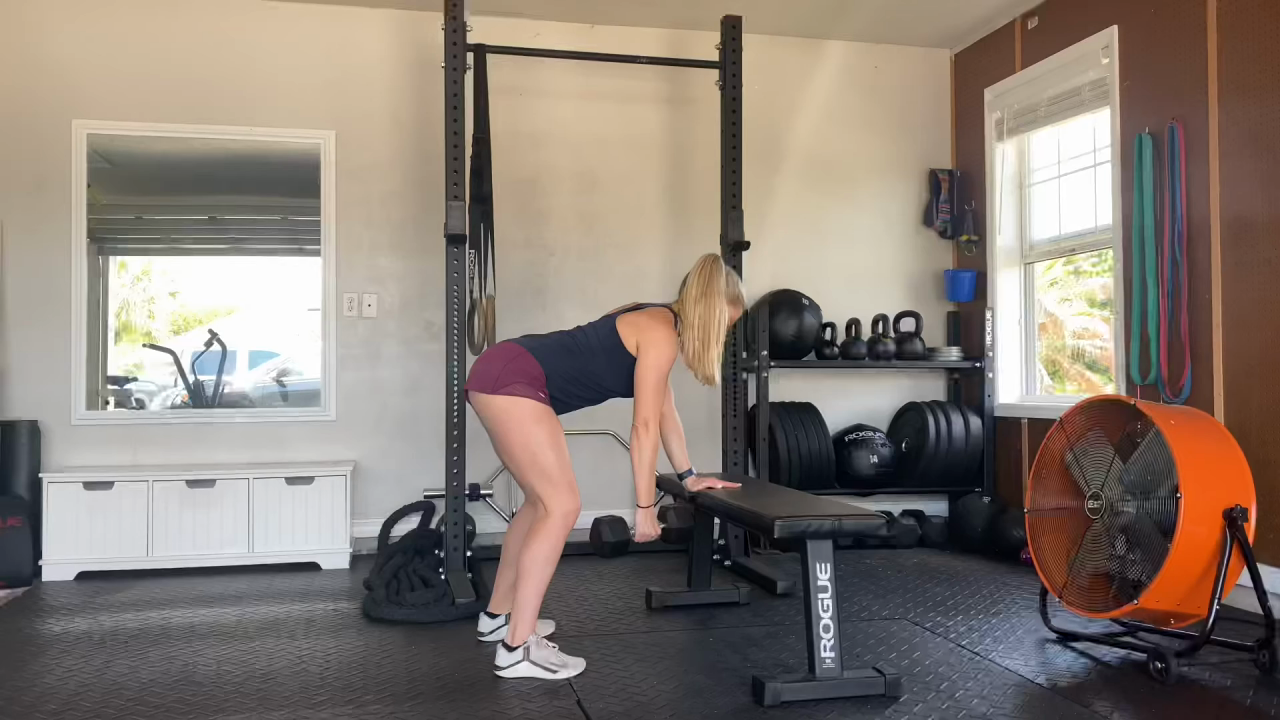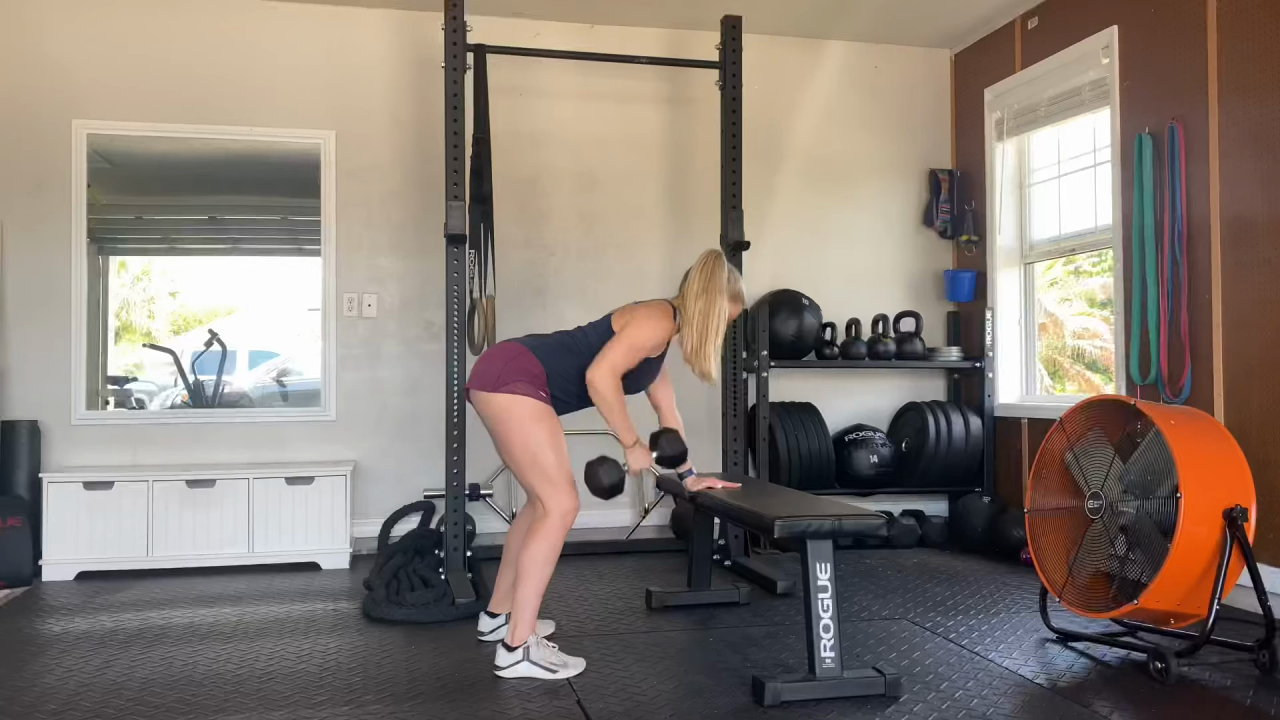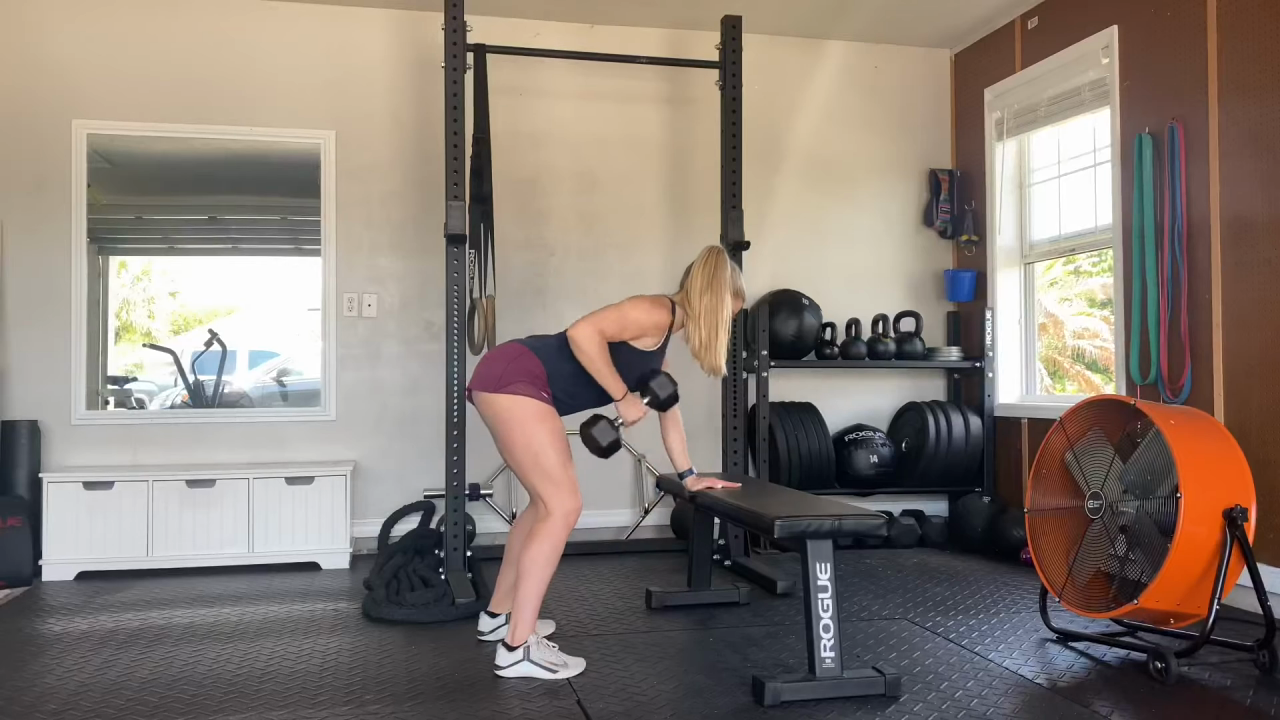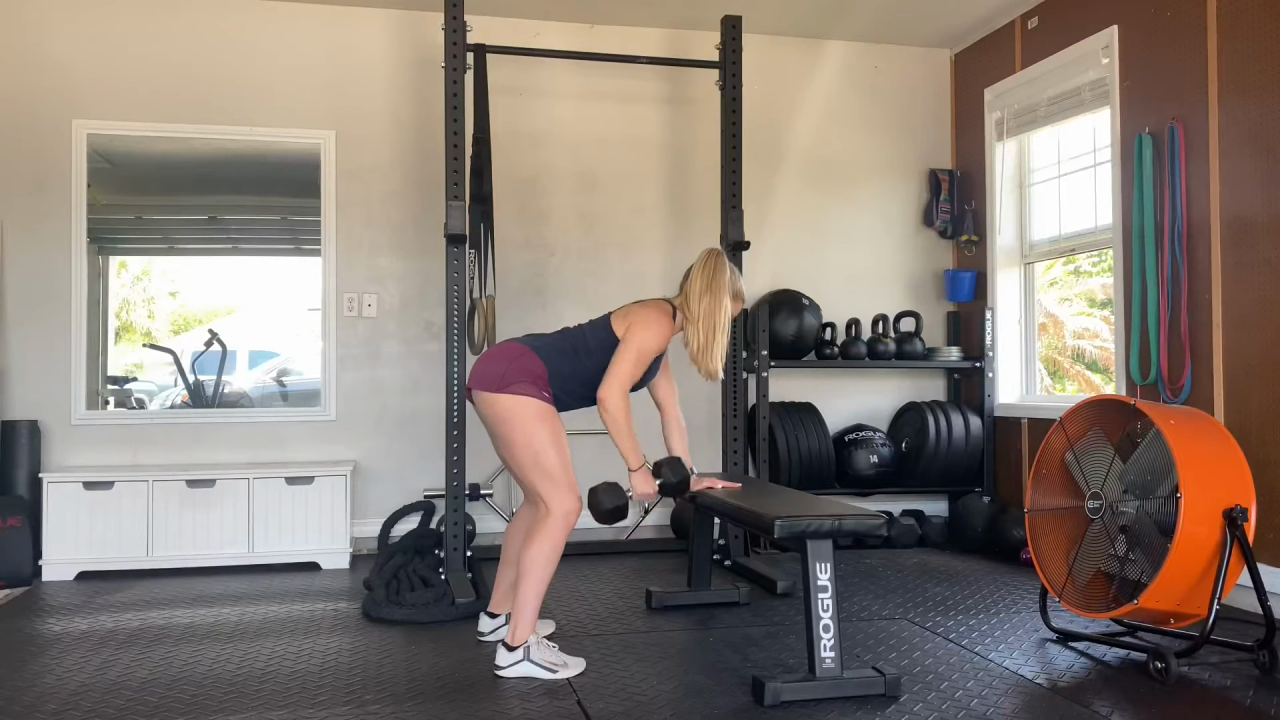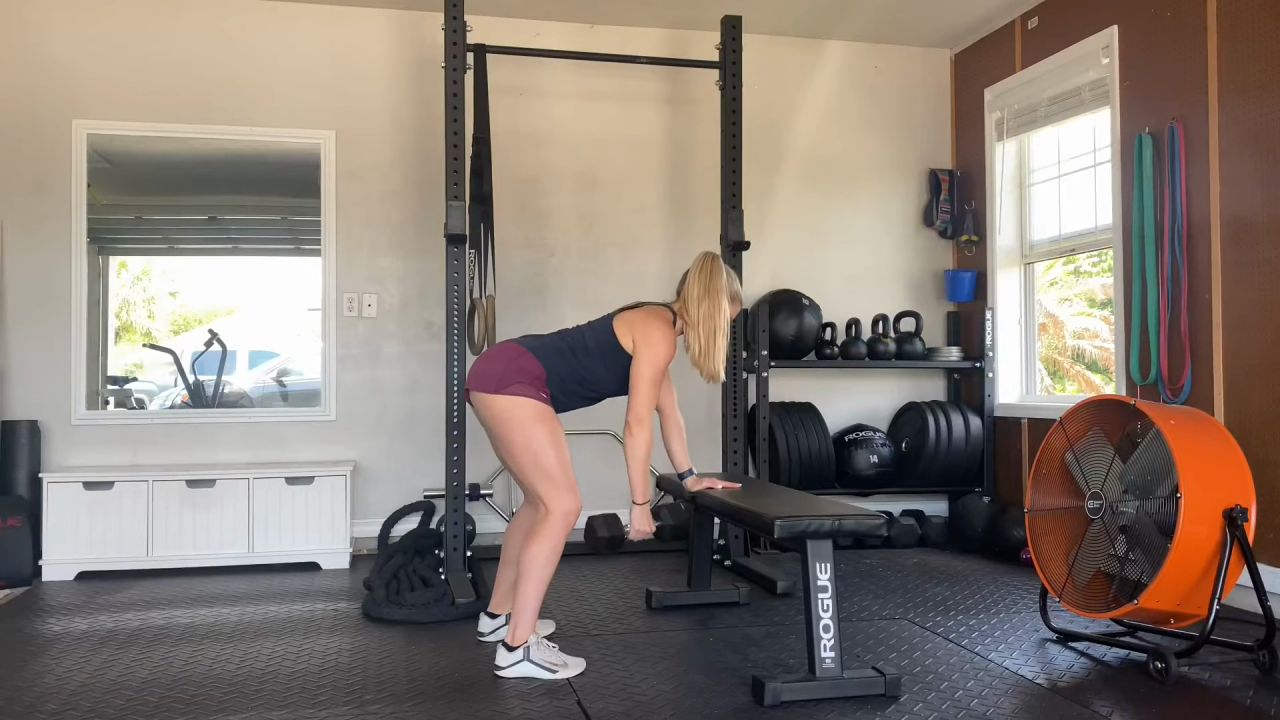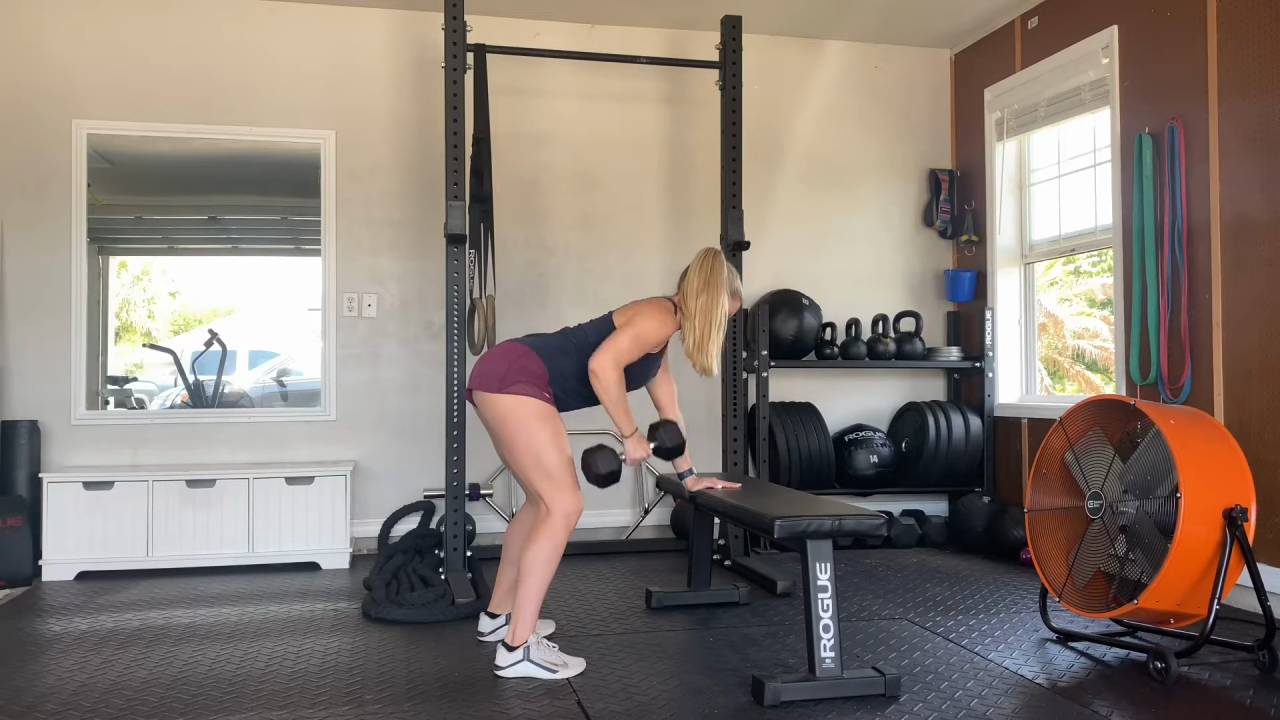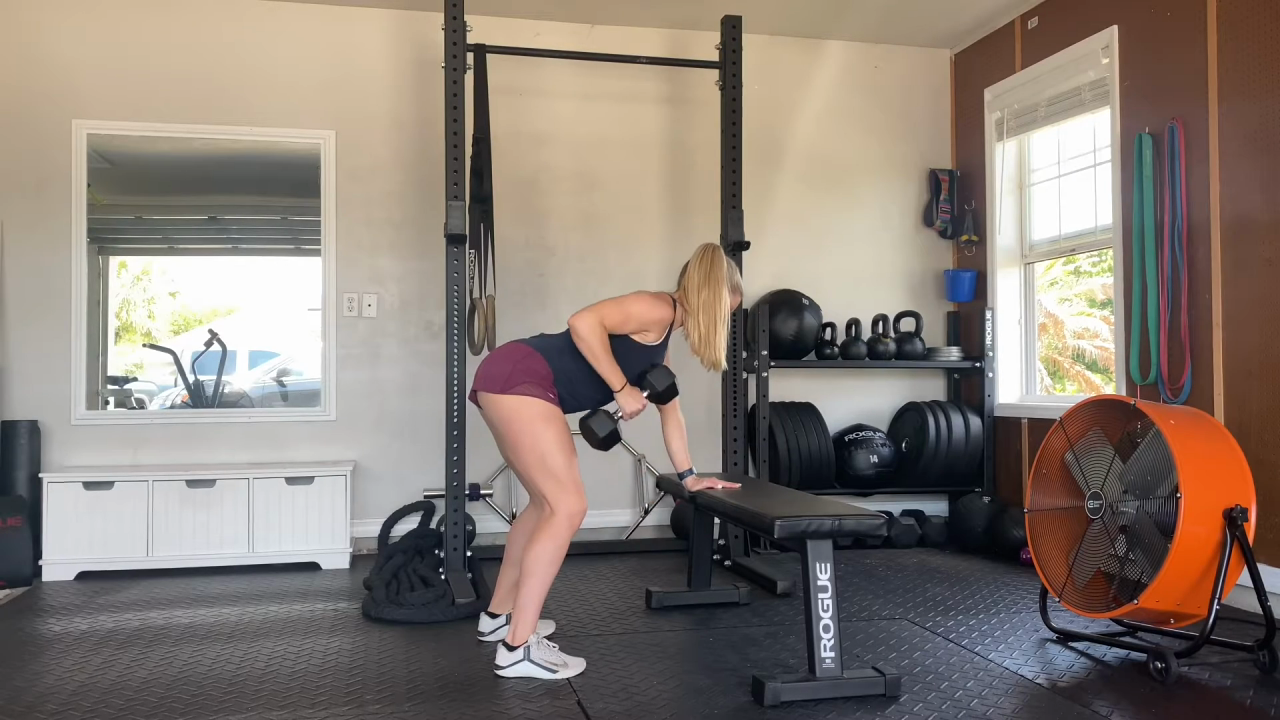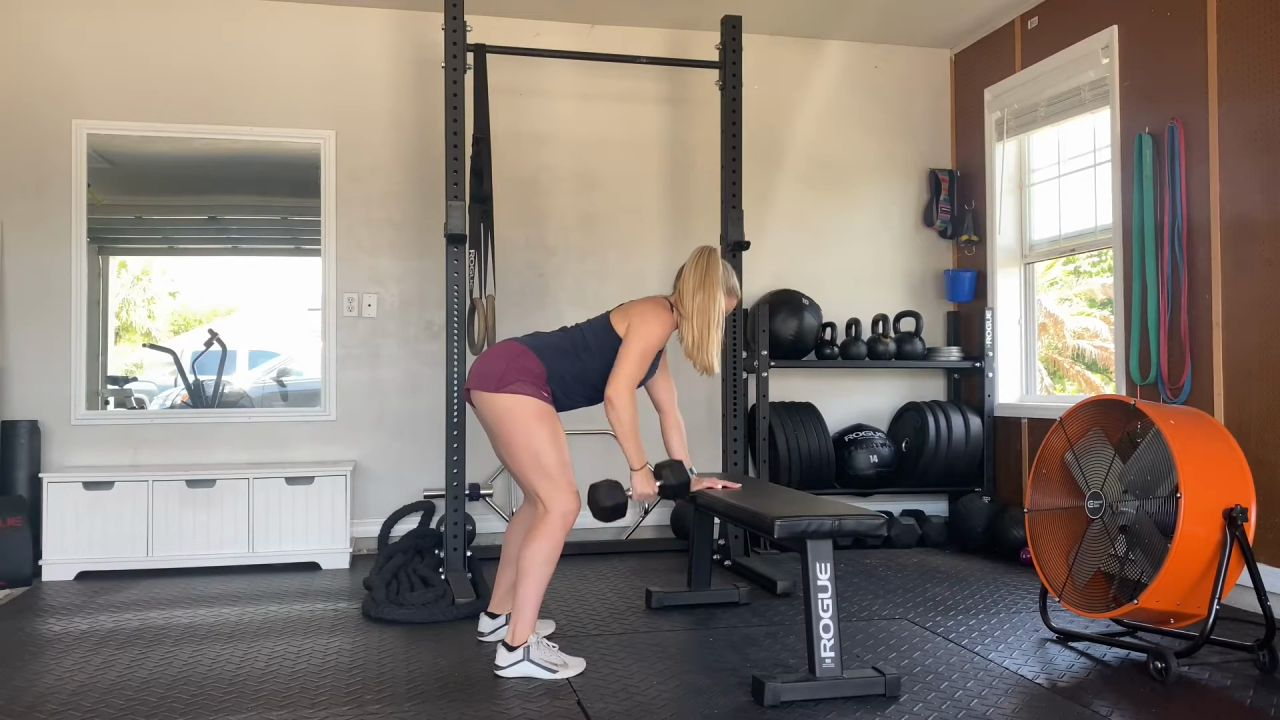
dt=0.3s
person 1, frame 1
left shoulder: (653, 325)
right shoulder: (662, 332)
left elbow: (666, 411)
right elbow: (644, 427)
left wrist: (689, 477)
right wrist: (646, 507)
left hip: (502, 376)
right hip: (512, 378)
left knee: (543, 502)
right knee: (561, 507)
left ankle: (498, 615)
right ankle: (517, 649)
person 1, frame 2
left shoulder: (656, 327)
right shoulder: (659, 321)
left elbow: (666, 408)
right elbow: (599, 376)
left wrist: (687, 475)
right wrist: (633, 446)
left hip: (504, 378)
right hip: (512, 378)
left knee: (545, 501)
right knee: (560, 507)
left ankle: (498, 615)
right ankle: (517, 648)
person 1, frame 3
left shoulder: (660, 330)
right shoulder: (656, 312)
left elbow: (666, 406)
right elbow: (582, 333)
left wrist: (688, 476)
right wrist: (624, 398)
left hip: (508, 380)
right hip: (515, 378)
left knee: (547, 502)
right knee: (563, 507)
left ankle: (499, 615)
right ankle: (518, 649)
person 1, frame 4
left shoulder: (658, 327)
right shoulder: (657, 320)
left elbow: (669, 407)
right elbow: (609, 394)
left wrist: (687, 477)
right wrist: (637, 469)
left hip: (504, 377)
right hip: (515, 377)
left knee: (543, 501)
right knee: (562, 507)
left ankle: (498, 615)
right ankle: (518, 648)
person 1, frame 5
left shoulder: (655, 328)
right shoulder: (660, 332)
left elbow: (668, 409)
right elbow: (638, 424)
left wrist: (688, 477)
right wrist: (640, 506)
left hip: (502, 377)
right hip: (513, 379)
left knee: (542, 502)
right knee: (562, 508)
left ankle: (498, 615)
right ankle: (518, 647)
person 1, frame 6
left shoulder: (656, 327)
right shoulder: (660, 318)
left elbow: (668, 407)
right elbow: (601, 366)
left wrist: (687, 476)
right wrist: (631, 436)
left hip: (505, 377)
right hip: (516, 378)
left knee: (544, 502)
right knee: (564, 507)
left ankle: (498, 614)
right ankle: (518, 647)
person 1, frame 7
left shoulder: (660, 330)
right shoulder: (658, 309)
left elbow: (667, 404)
right elbow: (583, 323)
left wrist: (689, 476)
right wrist: (622, 391)
left hip: (511, 380)
right hip: (519, 378)
left knee: (548, 502)
right knee: (567, 508)
left ankle: (499, 615)
right ankle: (518, 647)
person 1, frame 8
left shoulder: (656, 328)
right shoulder: (657, 317)
left elbow: (668, 408)
right elbow: (617, 394)
left wrist: (686, 477)
right wrist: (639, 468)
left hip: (506, 378)
right hip: (514, 377)
left knee: (543, 500)
right knee: (561, 506)
left ankle: (499, 614)
right ankle: (518, 647)
